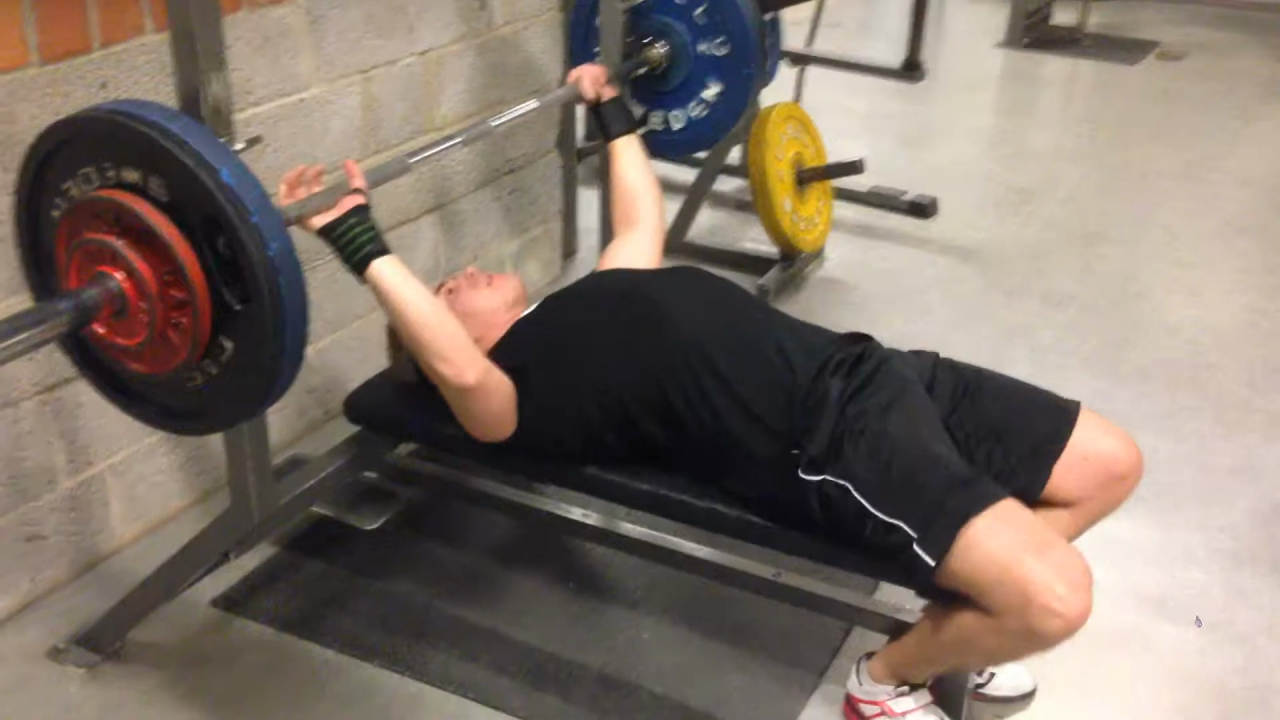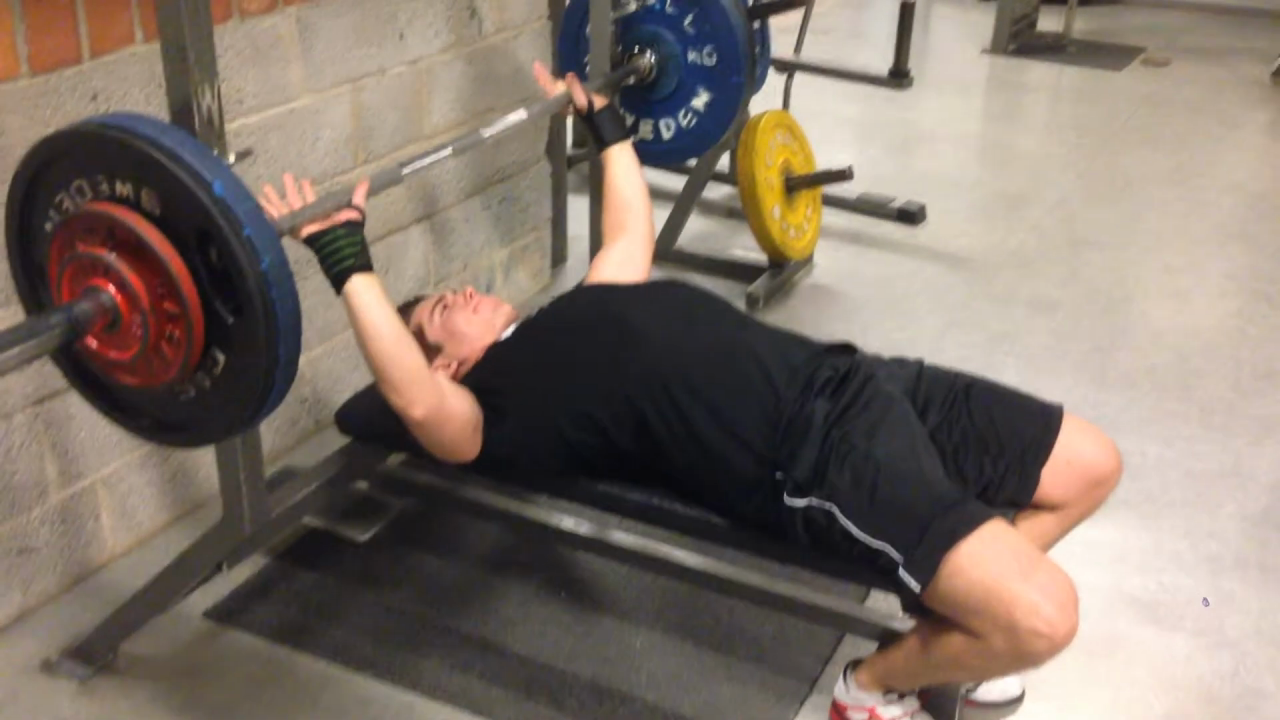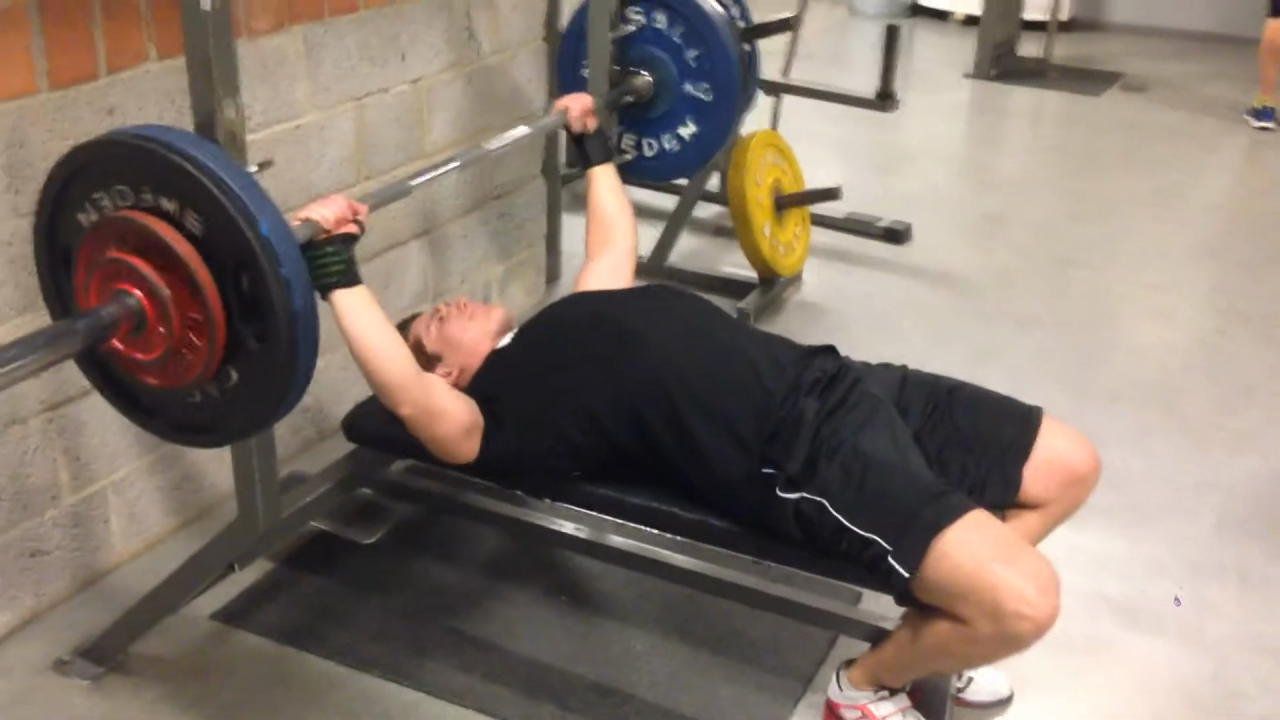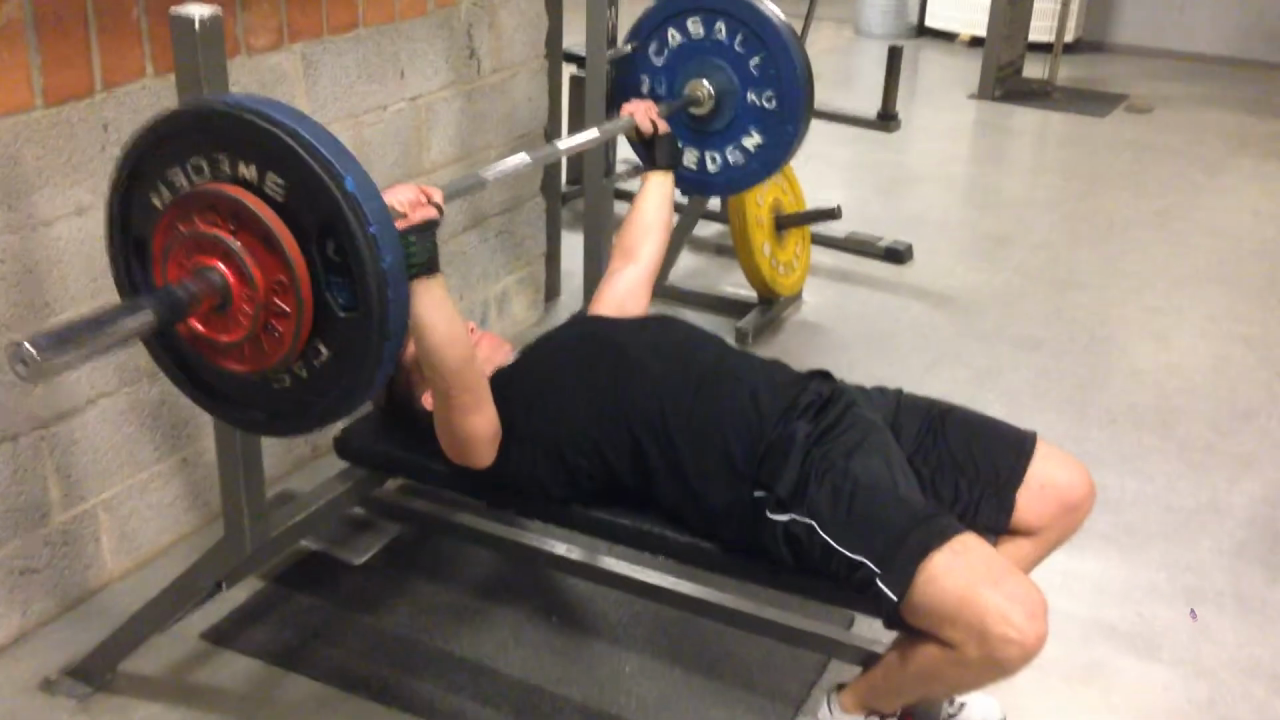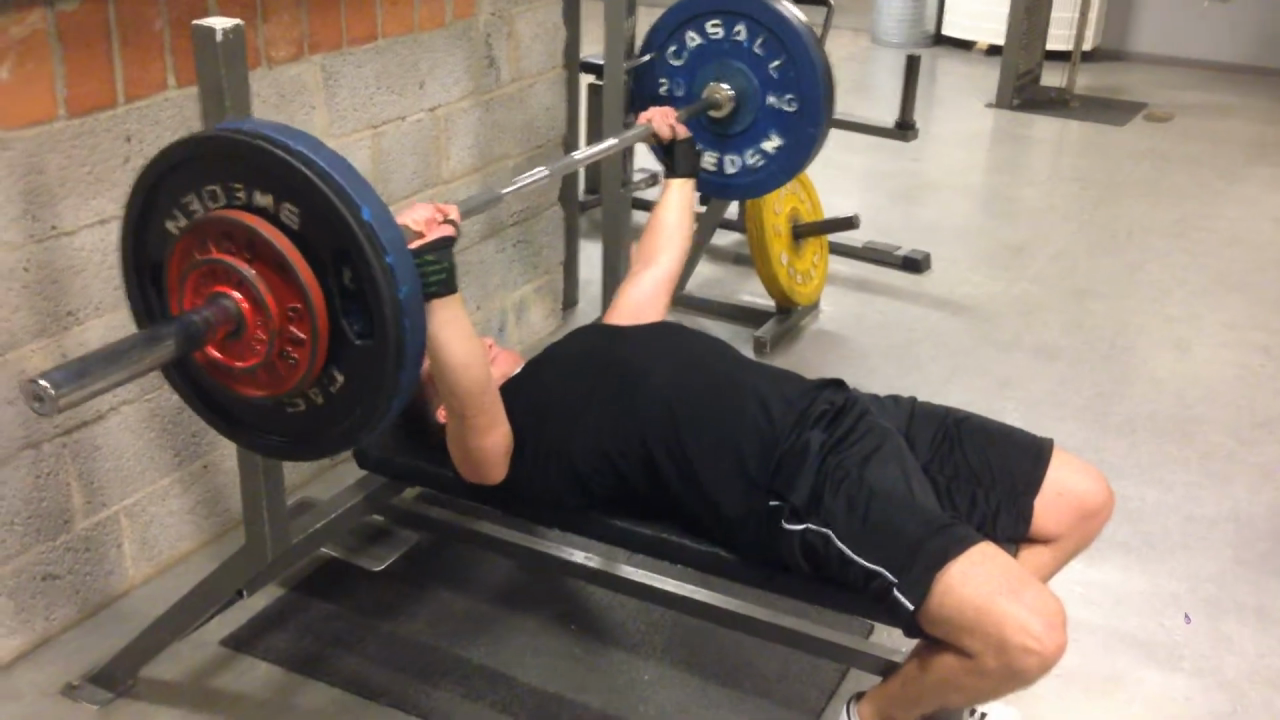
dt=1s
person 1, frame 1
left shoulder: (584, 304)
right shoulder: (513, 391)
left elbow: (642, 222)
right elbow: (458, 370)
left wrist: (611, 114)
right wrist: (362, 247)
left hip: (859, 372)
right hip: (823, 441)
left knee: (1111, 464)
right knee: (1052, 600)
left ankle: (949, 620)
person 1, frame 2
left shoulder: (572, 317)
right shoulder: (497, 405)
left elbow: (632, 233)
right elbow: (418, 405)
left wrist: (601, 120)
right wrist: (346, 262)
left hip: (844, 382)
right hip: (807, 459)
left knee: (1092, 467)
right knee: (1039, 622)
left ankle: (947, 623)
person 1, frame 3
left shoulder: (557, 330)
right shoulder: (496, 412)
left elbow: (616, 244)
right elbow: (411, 402)
left wrist: (591, 143)
right wrist: (333, 270)
right hip: (792, 457)
left knee: (1071, 470)
right knee: (1021, 605)
left ankle: (930, 630)
person 1, frame 4
left shoulder: (563, 350)
right shoulder: (490, 431)
left elbow: (634, 262)
right elbow: (458, 387)
left wrist: (659, 155)
right wrist: (416, 256)
right hip: (783, 476)
left knee: (1066, 494)
right knee: (1008, 631)
person 1, frame 5
left shoulder: (576, 358)
right shoulder: (508, 439)
left elbow: (655, 269)
right elbow: (471, 410)
left wrist: (679, 160)
right wrist: (431, 276)
right hip: (799, 485)
left knee: (1083, 503)
right knee: (1027, 640)
